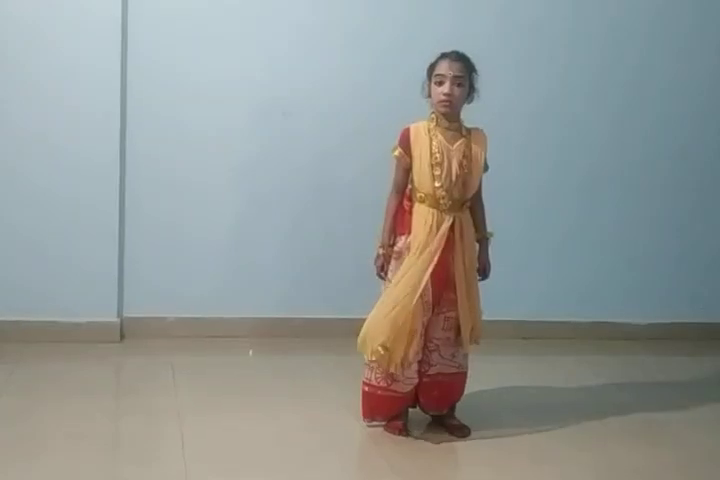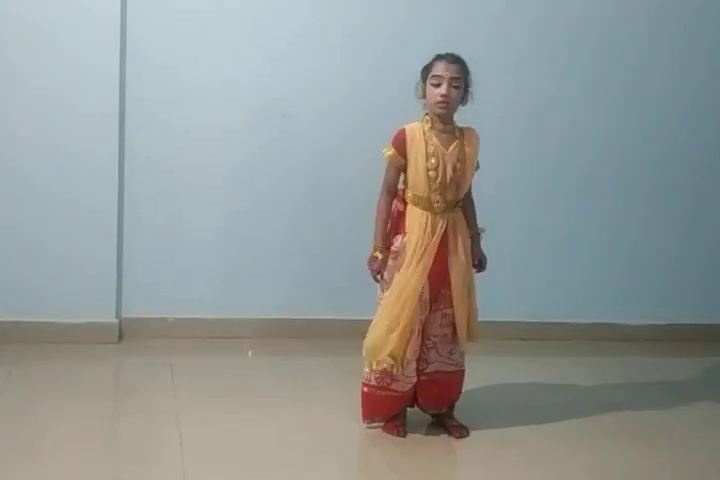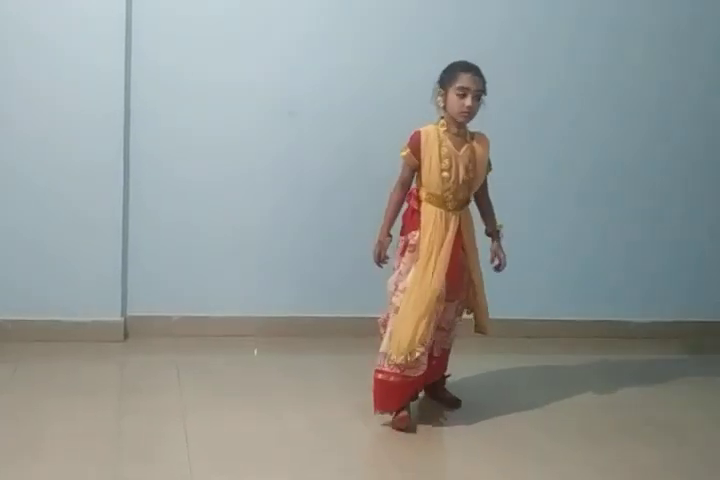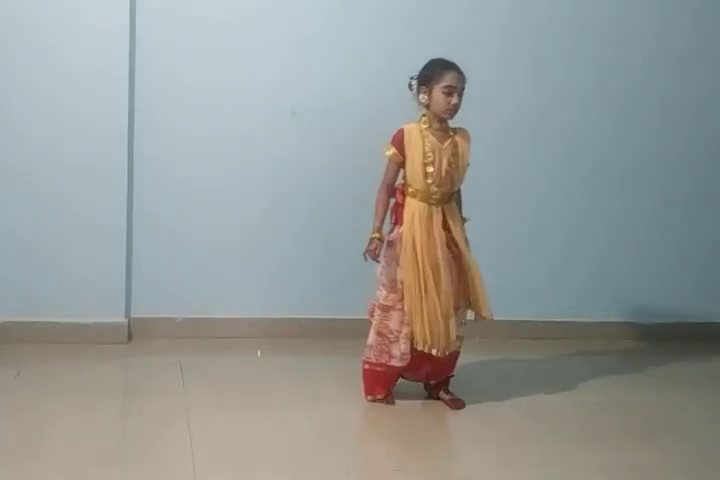
dt=0.5s
person 1, frame 1
left shoulder: (476, 141)
right shoulder: (412, 135)
left elbow: (475, 198)
right elbow: (397, 192)
left wrist: (483, 247)
right wrist: (385, 244)
left hip: (456, 240)
right hip: (415, 237)
left knee: (450, 327)
right knee: (405, 321)
left ankle: (442, 406)
right ankle: (395, 405)
person 1, frame 2
left shoulder: (469, 140)
right shoulder: (406, 137)
left elbow: (465, 195)
right elbow: (388, 194)
left wrist: (475, 243)
right wrist: (379, 248)
left hip: (451, 240)
right hip: (410, 238)
left knee: (446, 328)
right knee: (400, 323)
left ankle: (441, 407)
right ankle: (391, 407)
person 1, frame 3
left shoulder: (480, 145)
right shoulder: (422, 139)
left elbow: (481, 194)
right elbow: (401, 187)
left wrist: (496, 238)
right wrist: (384, 234)
left hip: (459, 234)
right hip: (422, 232)
left knee: (448, 313)
right knee: (411, 311)
left ankle: (433, 381)
right ankle: (398, 400)
person 1, frame 4
left shoulder: (461, 140)
right shoulder: (406, 136)
right elbow: (386, 187)
left wrist: (460, 230)
right wrist: (377, 233)
left hip: (446, 227)
right hip: (410, 226)
left knee: (449, 305)
right knee: (397, 303)
left ankle: (437, 381)
right ankle: (381, 382)
